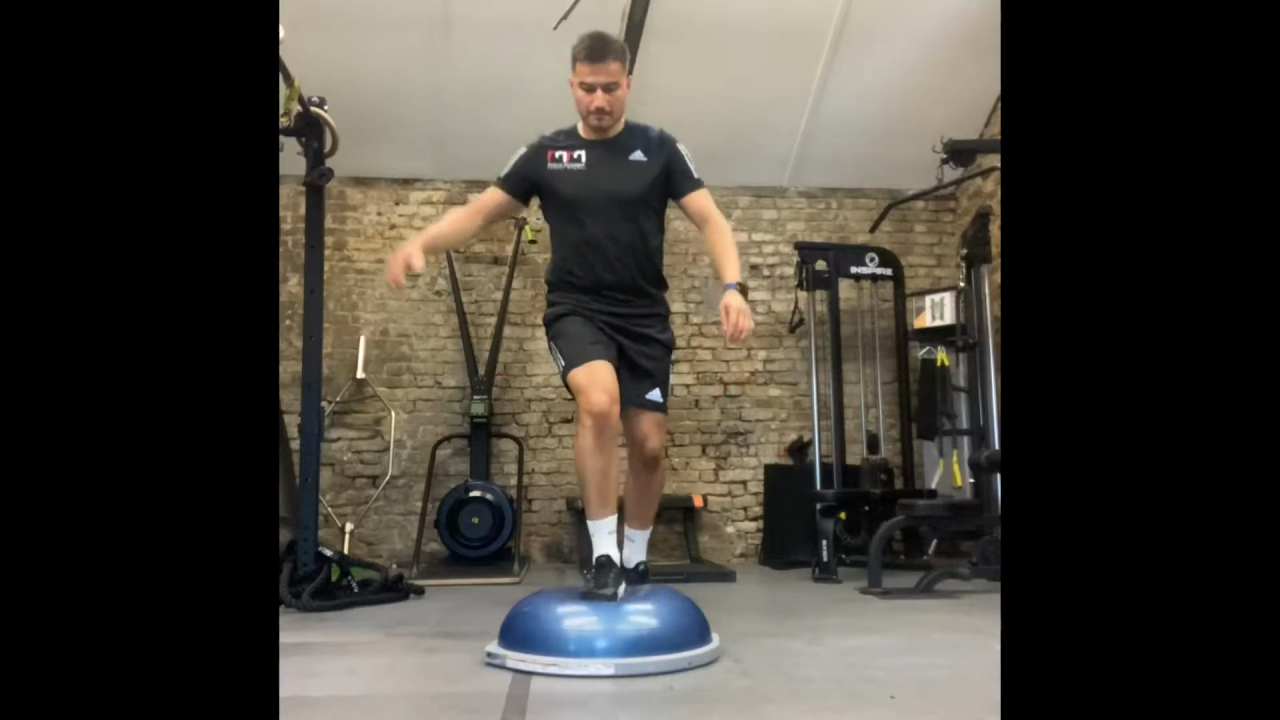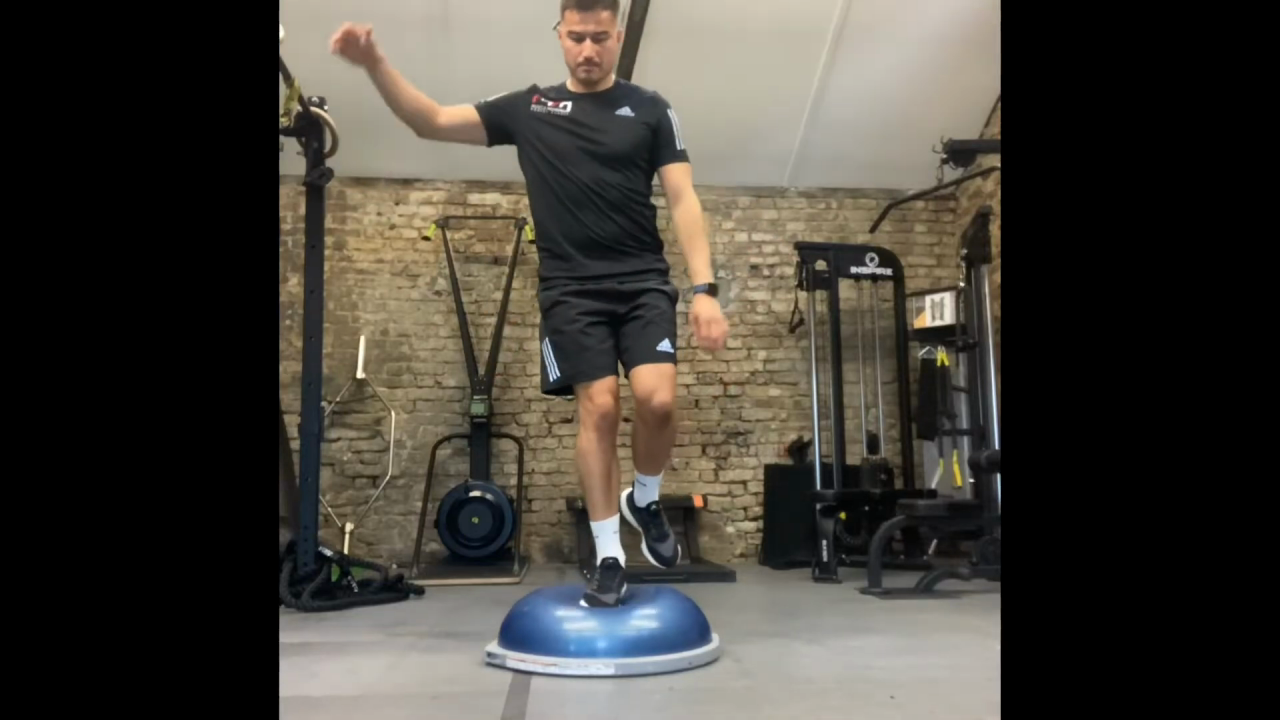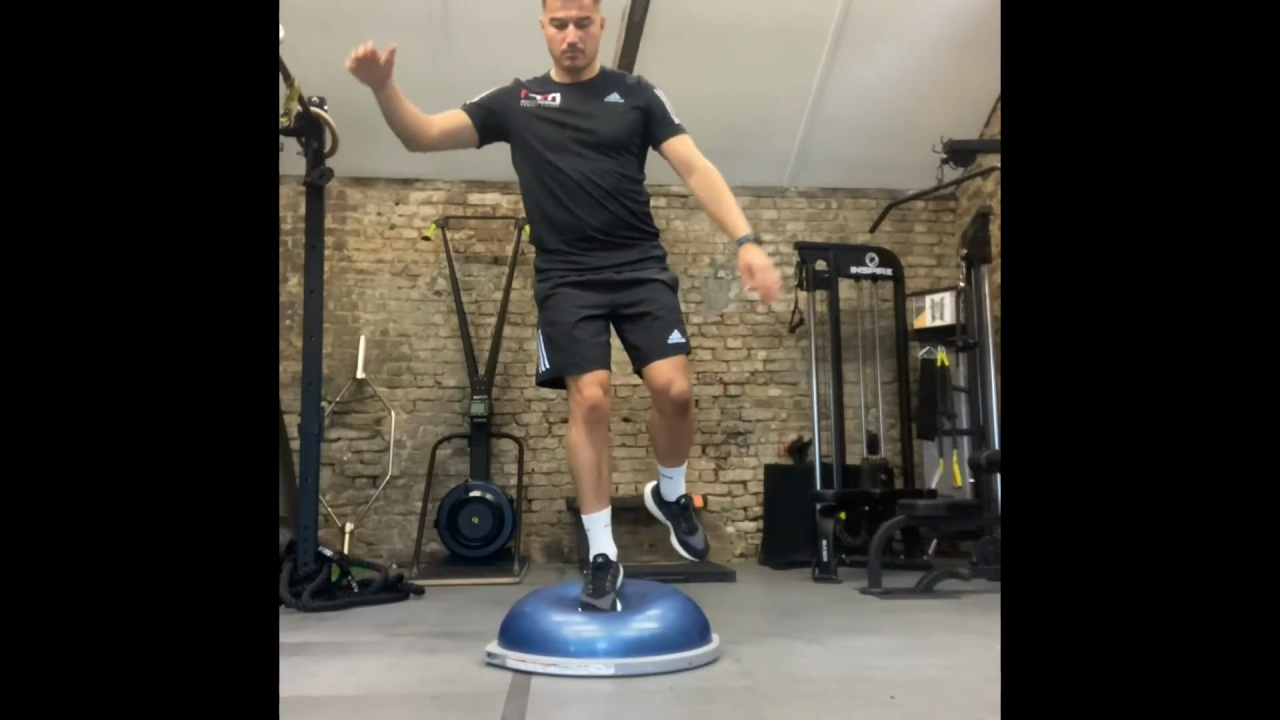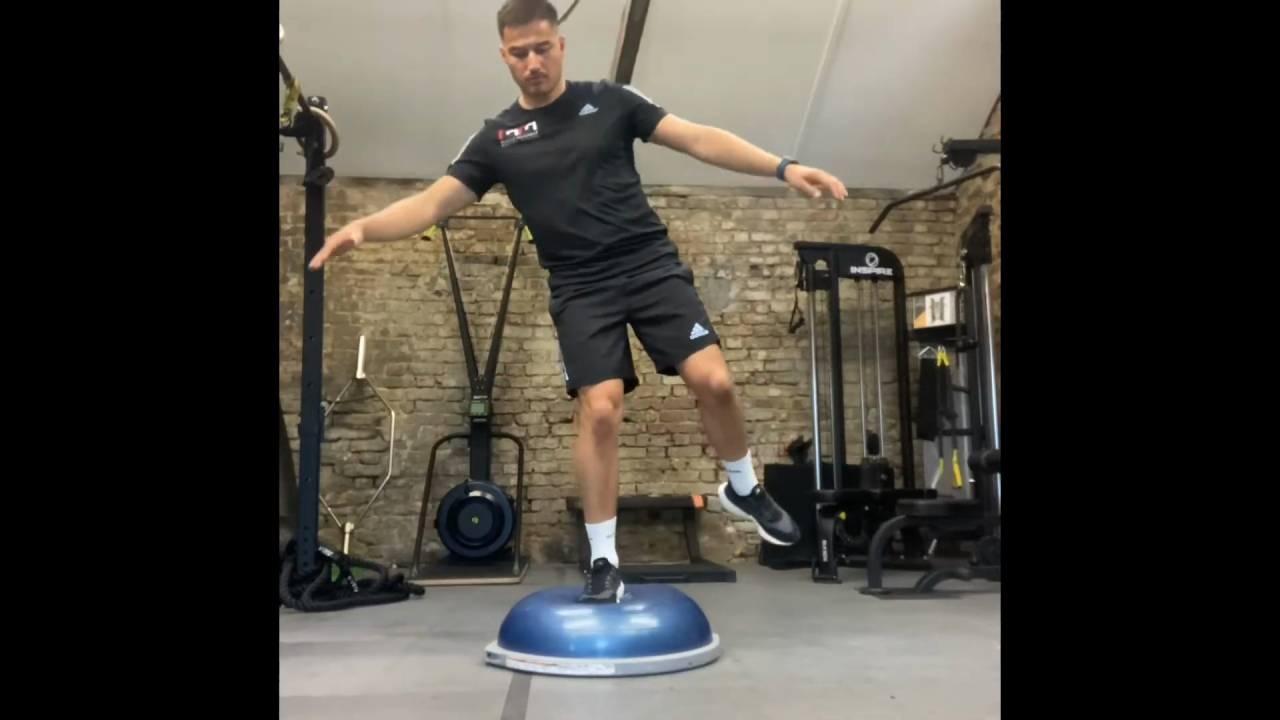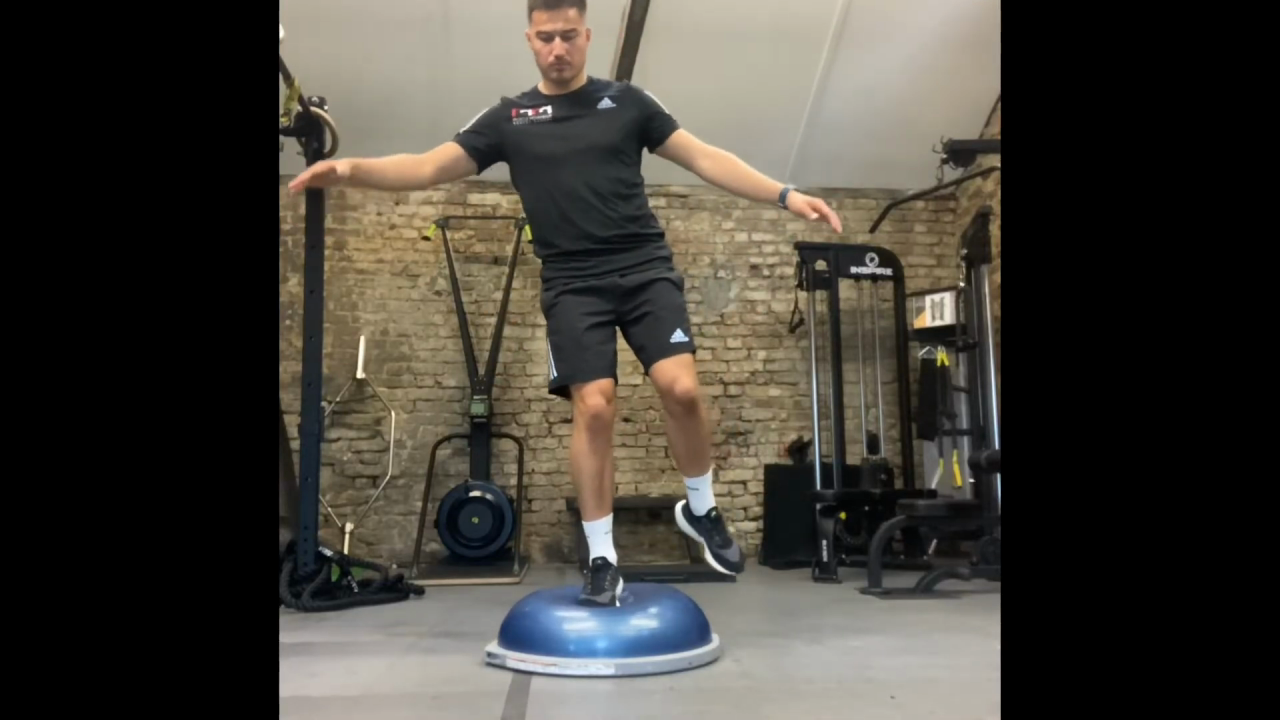
dt=1s
person 1, frame 1
left shoulder: (659, 148)
right shoulder: (544, 154)
left elbow: (710, 220)
right elbow: (477, 214)
left wrist: (733, 286)
right wrist: (421, 241)
left hip: (644, 316)
right hip: (576, 309)
left knee: (650, 442)
right knee: (599, 404)
left ankle: (635, 553)
right ankle: (605, 555)
person 1, frame 2
left shoulder: (650, 109)
right shoulder: (527, 108)
left elbow: (683, 200)
right elbow: (429, 122)
left wrist: (705, 288)
right wrist: (374, 62)
left hip: (642, 280)
right hip: (571, 286)
left knee: (657, 400)
right knee: (598, 407)
left ankle: (645, 501)
right ankle: (609, 558)
person 1, frame 3
left shoulder: (637, 95)
right shoulder: (516, 99)
left elbow: (695, 169)
right elbow: (423, 132)
left wrist: (746, 239)
right wrist: (383, 84)
left hip: (639, 265)
right hip: (567, 277)
left knee: (674, 388)
right knee: (589, 399)
left ankle: (670, 495)
right ankle: (603, 555)
person 1, frame 4
left shoulder: (611, 100)
right shoulder: (497, 139)
left elbow: (697, 139)
right elbow: (430, 204)
left wrist: (783, 168)
right wrist: (362, 228)
left hip: (652, 266)
right hip: (581, 288)
left knee: (713, 382)
right knee: (600, 410)
left ankle: (744, 489)
right ankle: (603, 561)
person 1, frame 5
left shoulder: (627, 100)
right shoulder: (509, 119)
left elbow: (705, 158)
right elbow: (427, 168)
left wrist: (786, 195)
right wrist: (350, 167)
left hip: (644, 267)
right hip: (573, 282)
left knee: (681, 388)
right knee: (593, 408)
left ankle: (700, 509)
right ankle: (601, 558)
